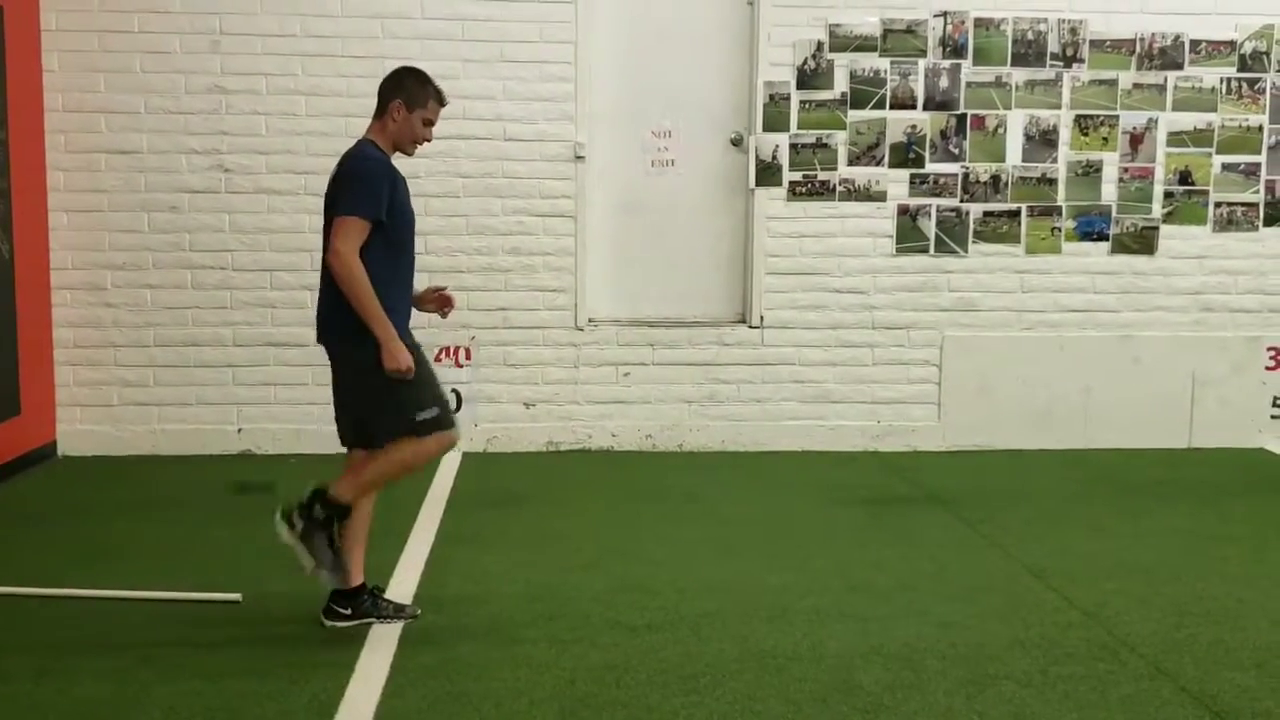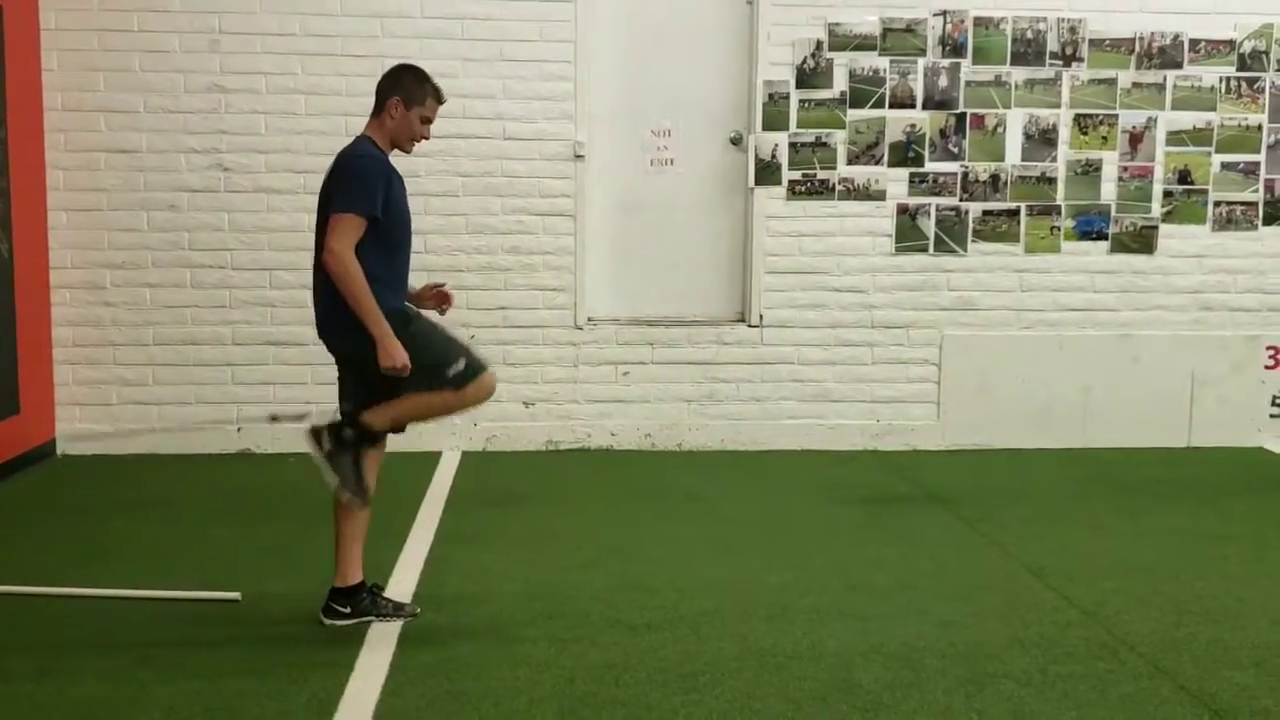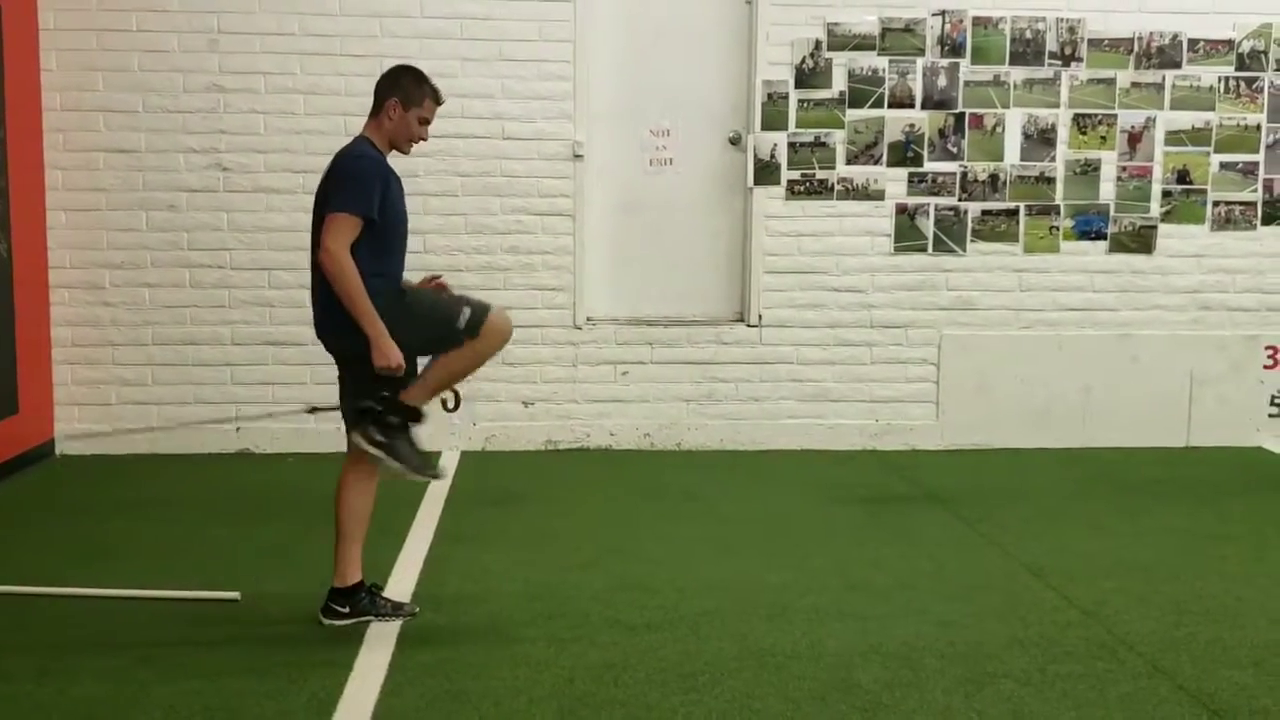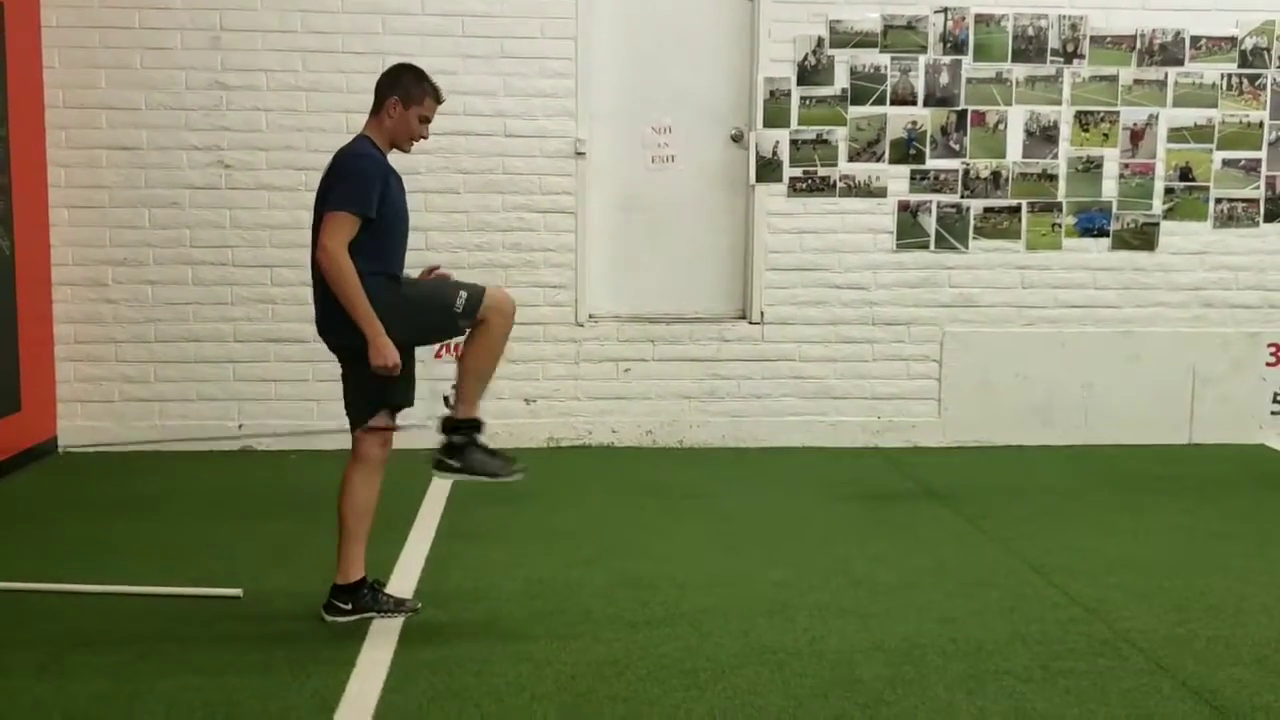
dt=0.1s
person 1, frame 1
left shoulder: (371, 168)
right shoulder: (371, 169)
right elbow: (341, 255)
left wrist: (413, 299)
right wrist: (389, 340)
left hip: (356, 331)
right hip: (362, 335)
left knee: (370, 450)
right knee: (434, 435)
left ankle: (352, 595)
right ankle: (318, 512)
person 1, frame 2
left shoulder: (369, 165)
right shoulder: (363, 166)
right elbow: (337, 253)
left wrist: (410, 299)
right wrist: (384, 336)
left hip: (360, 322)
right hip: (366, 325)
left knee: (372, 450)
right knee: (477, 382)
left ankle: (348, 592)
right ankle: (350, 432)
person 1, frame 3
left shoulder: (370, 166)
right shoulder: (361, 165)
right elbow: (332, 252)
left wrist: (414, 293)
right wrist: (380, 335)
left hip: (364, 317)
right hip: (366, 316)
left knee: (368, 450)
right knee: (493, 325)
left ankle: (348, 592)
right ankle: (397, 411)
person 1, frame 4
left shoulder: (371, 165)
right shoulder: (360, 163)
right elbow: (331, 251)
left wrist: (413, 286)
right wrist: (377, 335)
left hip: (363, 317)
right hip: (364, 317)
left knee: (372, 446)
right knee: (497, 308)
left ankle: (350, 588)
right ankle: (460, 437)
